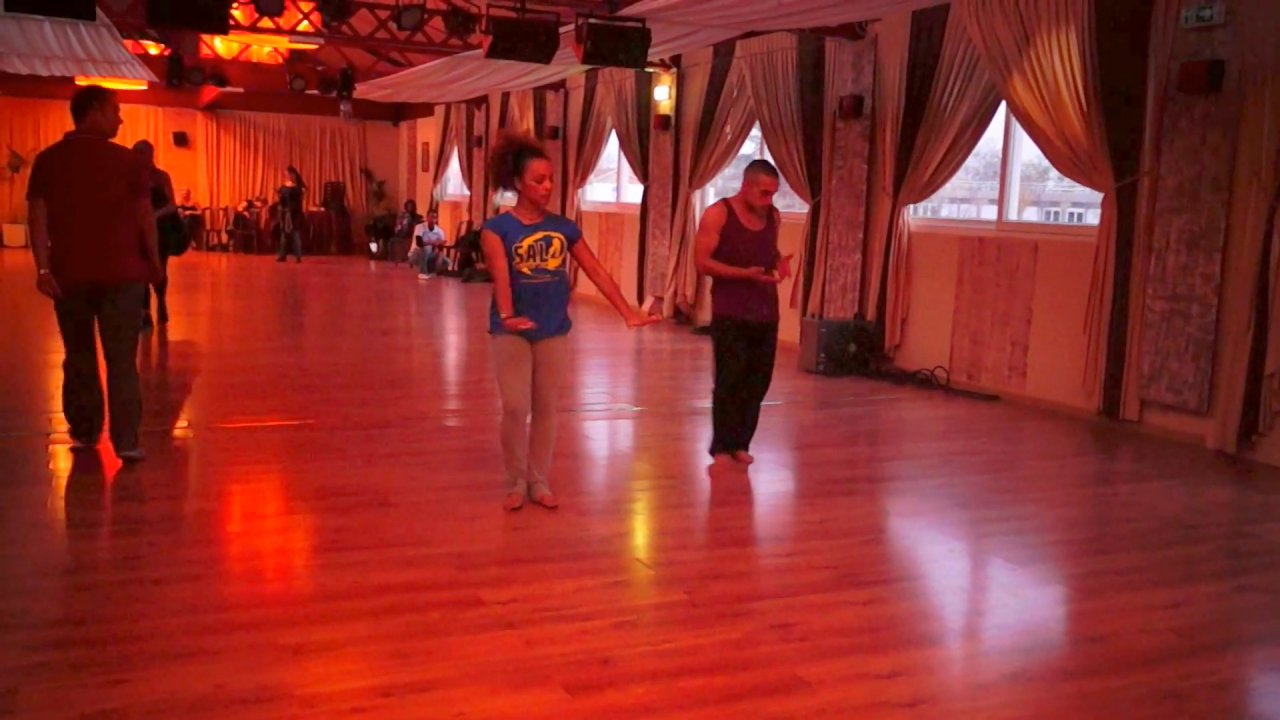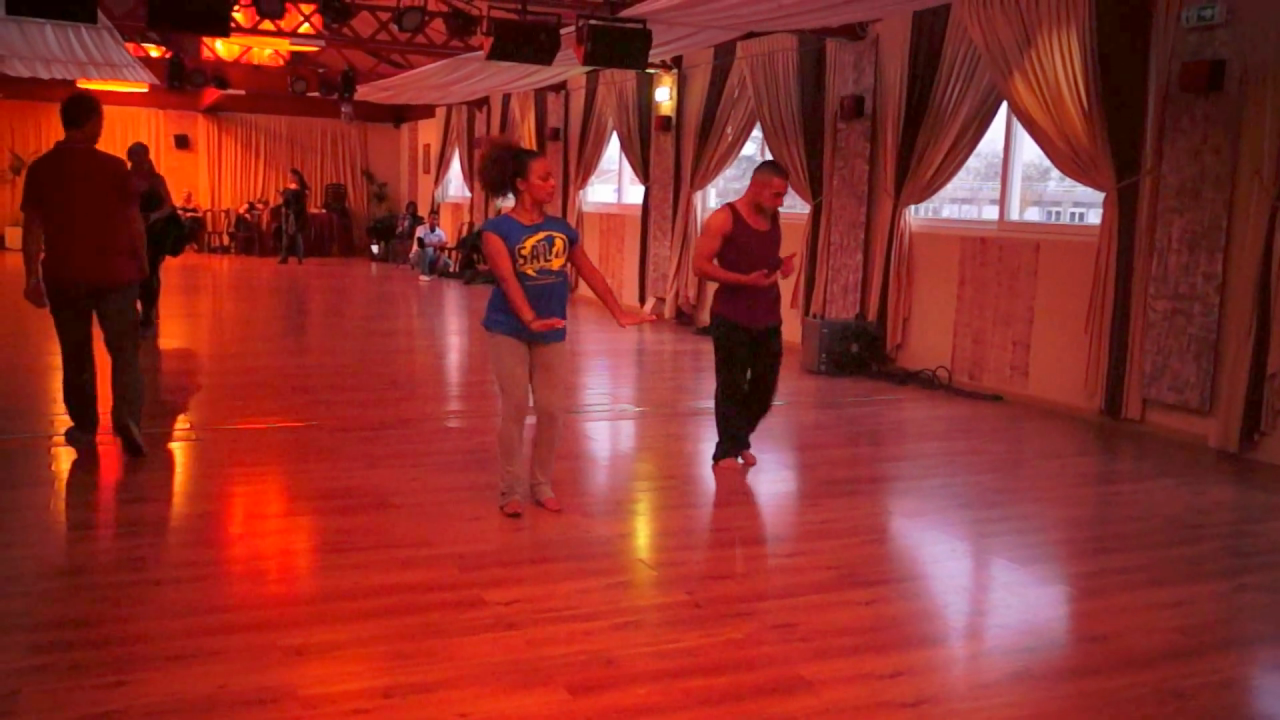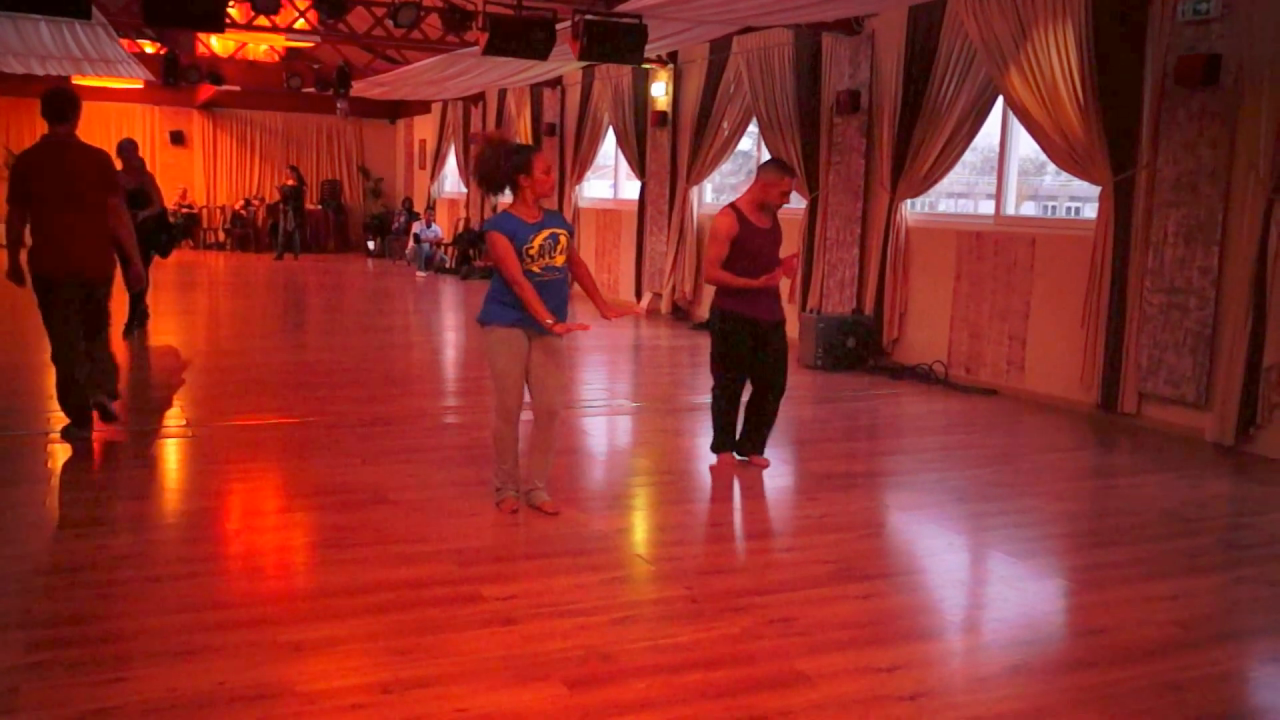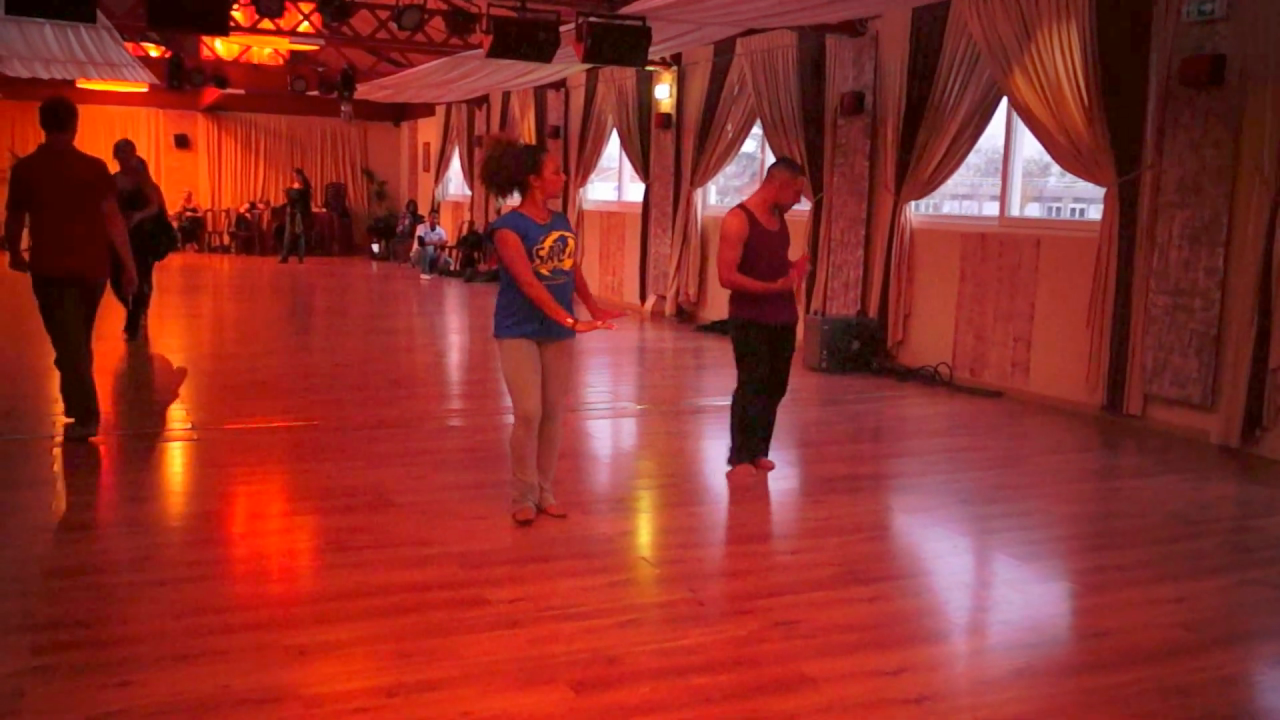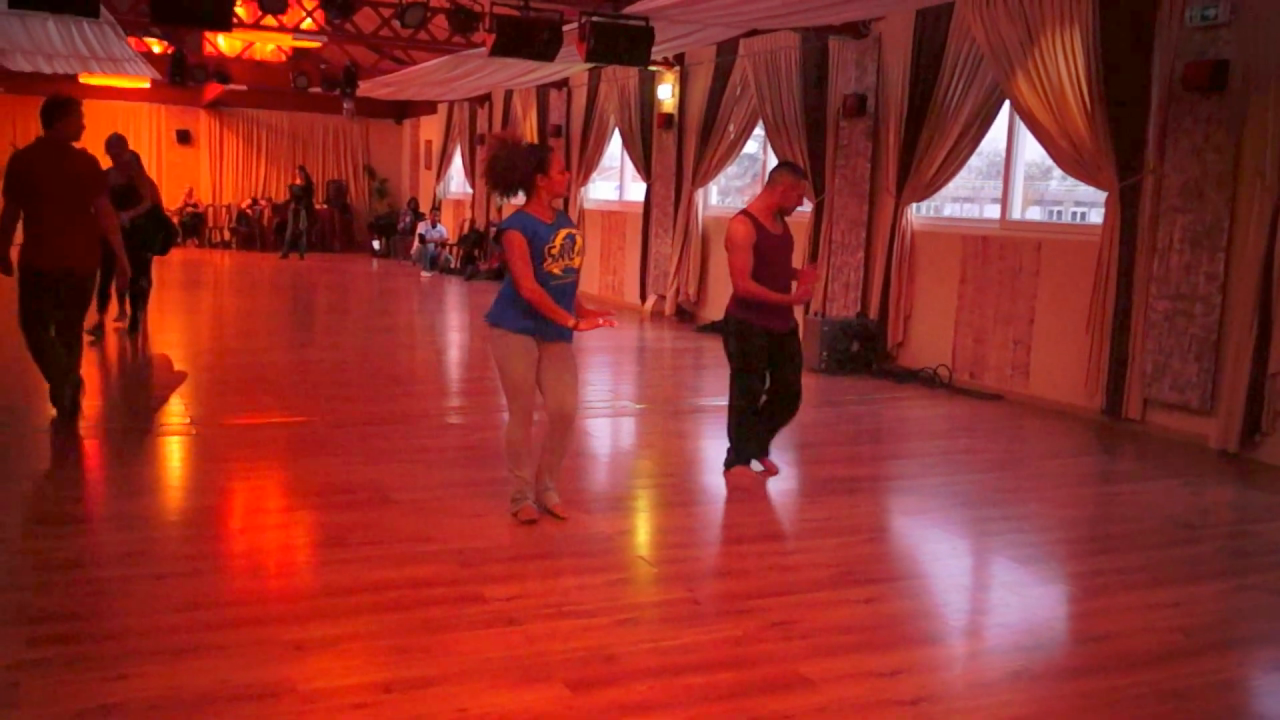
dt=0.2s
person 1, frame 1
left shoulder: (563, 227)
right shoulder: (496, 227)
left elbow: (595, 271)
right elbow: (500, 276)
left wrist: (627, 312)
right wrist: (507, 316)
left hip: (553, 327)
right hip: (511, 329)
left knee: (546, 407)
right knee: (515, 407)
left ankle: (538, 482)
right ankle: (516, 481)
person 1, frame 2
left shoulder: (561, 227)
right shoulder: (496, 230)
left elbow: (589, 272)
right elbow: (509, 280)
left wrist: (619, 313)
right wrist: (531, 320)
left hip: (549, 333)
right hip: (508, 331)
left knee: (552, 411)
right knee: (515, 411)
left ankle: (541, 484)
right ankle: (511, 490)
person 1, frame 3
left shoulder: (558, 221)
right shoulder: (499, 227)
left elbow: (577, 266)
right elbow: (518, 282)
left wrist: (602, 306)
right wrist: (550, 321)
left hip: (548, 329)
right hip: (506, 321)
left knee: (550, 410)
right knee: (508, 408)
left ankle: (536, 488)
right ankle: (506, 486)
person 1, frame 4
left shoulder: (561, 222)
right shoulder: (509, 228)
right elbow: (529, 284)
left wrist: (593, 308)
right wrist: (572, 322)
left hip: (556, 332)
right hip: (519, 331)
left knee: (553, 413)
right knee: (528, 414)
left ankle: (544, 489)
right ankle: (523, 497)
person 1, frame 5
left shoulder: (564, 220)
right shoulder: (517, 227)
right elbow: (527, 288)
left wrist: (578, 308)
right wrist: (573, 321)
left hip: (555, 331)
right hip: (515, 327)
left knee: (565, 412)
right knee: (522, 412)
left ankle: (546, 487)
right ankle: (522, 496)
person 2, frame 1
left shoulder: (48, 159)
right shoulder: (124, 158)
left elbow: (38, 217)
right elbow: (145, 215)
left wrist: (43, 268)
right wrist: (151, 260)
left hip: (68, 272)
right hip: (121, 271)
left knee: (79, 352)
right knee: (122, 357)
left ankle: (86, 427)
right ankle: (126, 440)
person 2, frame 2
left shoulder: (42, 169)
right shoulder: (114, 167)
left elbow: (33, 228)
right elbow: (134, 223)
left wrist: (31, 279)
right wrist: (141, 266)
left hip: (65, 274)
right hip: (114, 273)
left knee: (76, 353)
right knee: (124, 351)
left ankle: (85, 426)
right ankle: (127, 419)
person 2, frame 3
left shoulder: (27, 162)
right shoulder: (98, 159)
left elbow: (16, 217)
right elbow: (118, 214)
left wrist: (14, 260)
right wrist: (135, 262)
left hip: (51, 266)
right hip: (97, 263)
left knee: (66, 343)
right knee: (96, 336)
left ankle: (80, 420)
right ankle: (103, 393)
person 2, frame 4
left shoulder: (25, 169)
right shoulder: (94, 166)
left elbow: (15, 219)
right elbow: (112, 218)
left wrist: (14, 253)
right wrist: (129, 265)
left hip: (50, 268)
right hip: (92, 266)
left knee: (67, 343)
right knee: (79, 338)
left ankle: (85, 416)
right ankle: (82, 411)
person 2, frame 5
right shoulder: (86, 162)
right elbow: (105, 212)
right wrist: (121, 257)
left hip: (38, 259)
right hip: (80, 259)
left knee: (37, 330)
right knee: (70, 330)
left ankle: (66, 386)
right ankle: (68, 396)
person 3, frame 1
left shoulder: (773, 215)
right shoulder: (718, 214)
right elbow: (702, 261)
left wrist: (780, 263)
right wrist: (745, 274)
left hip: (766, 313)
right hip: (730, 313)
left knee: (757, 382)
right knee: (730, 379)
left ankle: (739, 443)
right ankle: (721, 446)
person 3, frame 2
left shoulder: (774, 218)
right shoulder: (724, 218)
right elbow: (701, 266)
left wrist: (782, 264)
right wrist: (745, 280)
left hip: (768, 318)
right hip: (732, 318)
left knee: (765, 385)
right knee: (731, 385)
left ankle: (740, 439)
right ankle: (726, 451)
person 3, frame 3
left shoulder: (772, 216)
right shoulder: (728, 220)
right elbow: (711, 273)
left wrist: (782, 265)
right wrist: (755, 284)
left hip: (770, 316)
right hip: (733, 315)
left knee: (772, 385)
right knee: (729, 383)
left ankle: (751, 445)
right ankle: (723, 445)
person 3, frame 4
left shoulder: (779, 216)
right shoulder: (737, 221)
right elbow: (727, 276)
left wrist: (792, 267)
right wrist: (774, 287)
left hip: (782, 317)
right hip: (750, 318)
left knee: (773, 388)
right knee: (752, 387)
left ankle: (758, 450)
right ankle: (741, 457)
person 3, frame 5
left shoulder: (780, 220)
right shoulder: (742, 226)
right elbow: (743, 285)
left wrist: (799, 275)
right wrist: (790, 299)
left hip: (782, 323)
right hip: (747, 323)
left knee: (788, 392)
right knee: (747, 393)
left ankle: (758, 447)
right ankle: (738, 460)
person 4, frame 1
left shoulder: (161, 177)
left elbow: (172, 204)
left wrist: (159, 213)
left hip: (160, 230)
left ankle: (161, 306)
right ankle: (147, 315)
person 4, frame 2
left shoulder: (156, 179)
left elbow: (168, 207)
left wrist: (153, 216)
left hip: (155, 234)
left knee: (149, 275)
left ankle: (147, 319)
right ankle: (148, 316)
person 4, frame 3
left shoulder: (145, 177)
left elbow: (158, 206)
left wrist: (142, 214)
left hip: (145, 233)
left ankle: (132, 320)
right ankle: (141, 308)
person 4, frame 4
left shoulder: (143, 178)
right shoulder: (114, 180)
left elbow: (155, 207)
left wrist: (137, 216)
left hip: (143, 235)
left knee: (140, 279)
right knee: (117, 280)
left ankle: (135, 321)
right ankle: (135, 315)
person 4, frame 5
left shoulder: (136, 172)
right shoulder: (107, 175)
left elbow: (148, 202)
left wrist: (129, 214)
left hip: (137, 230)
left knee: (138, 273)
left ankle: (137, 315)
